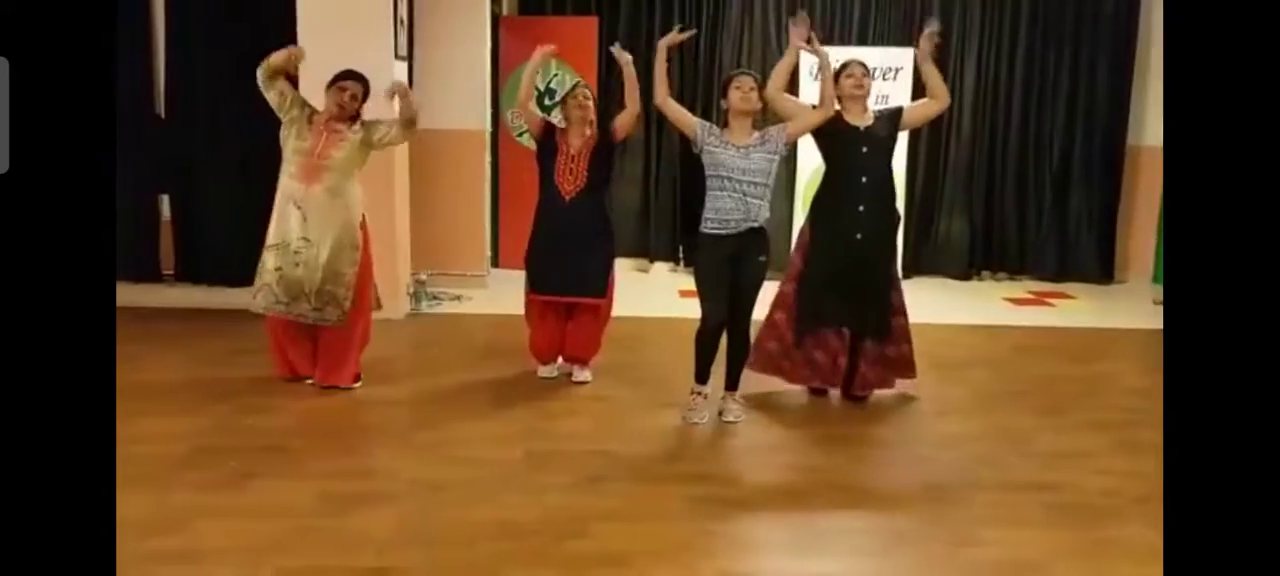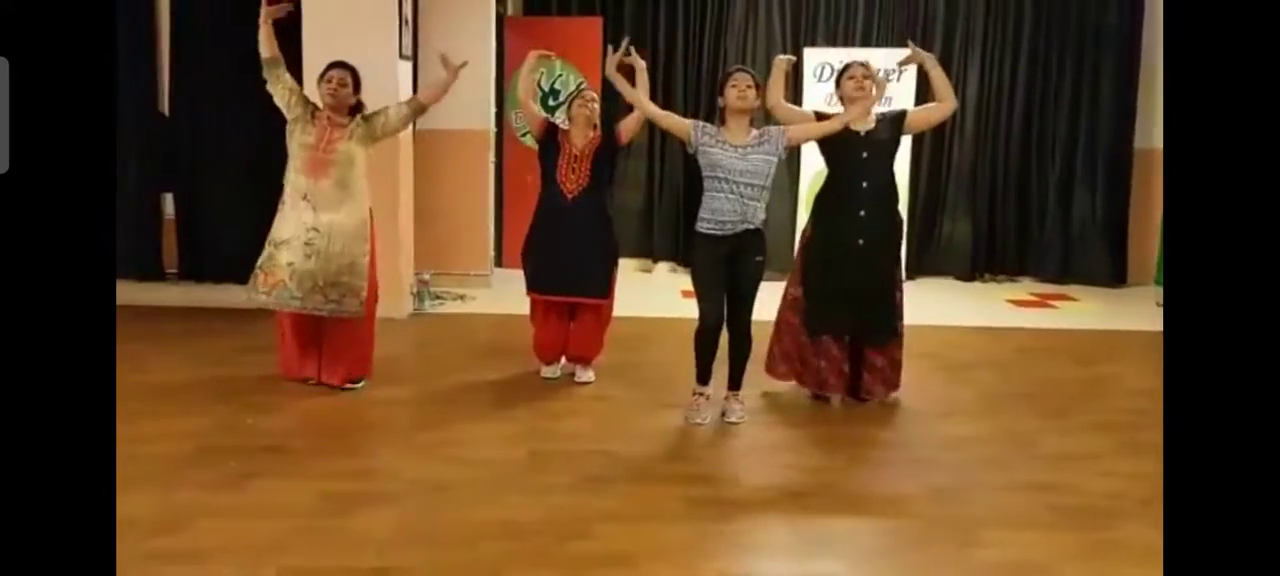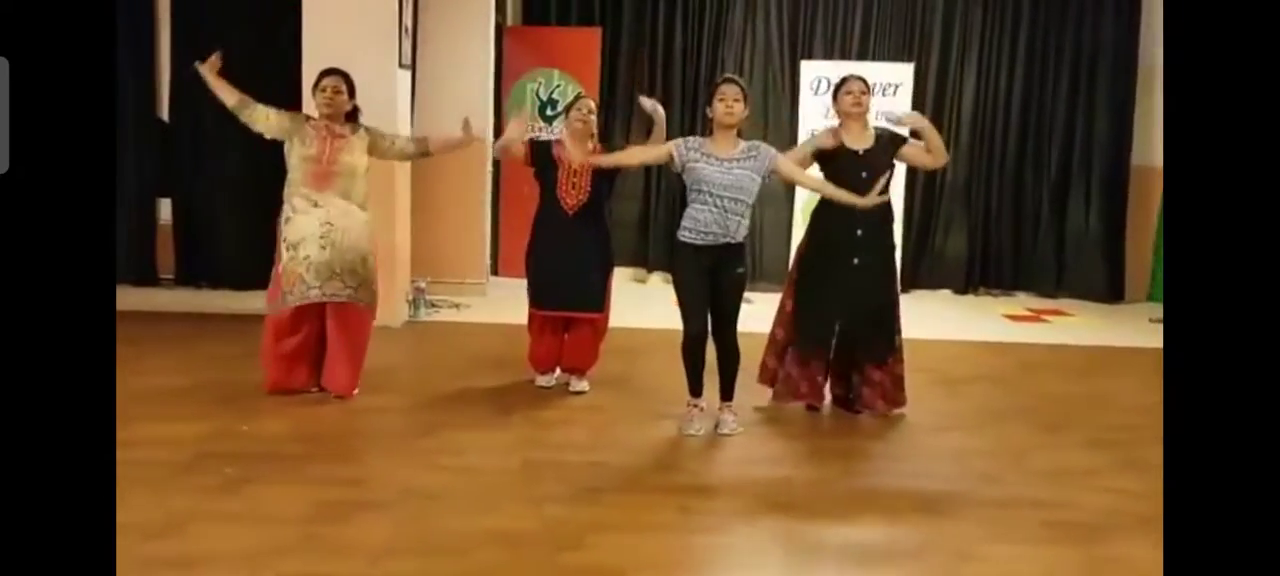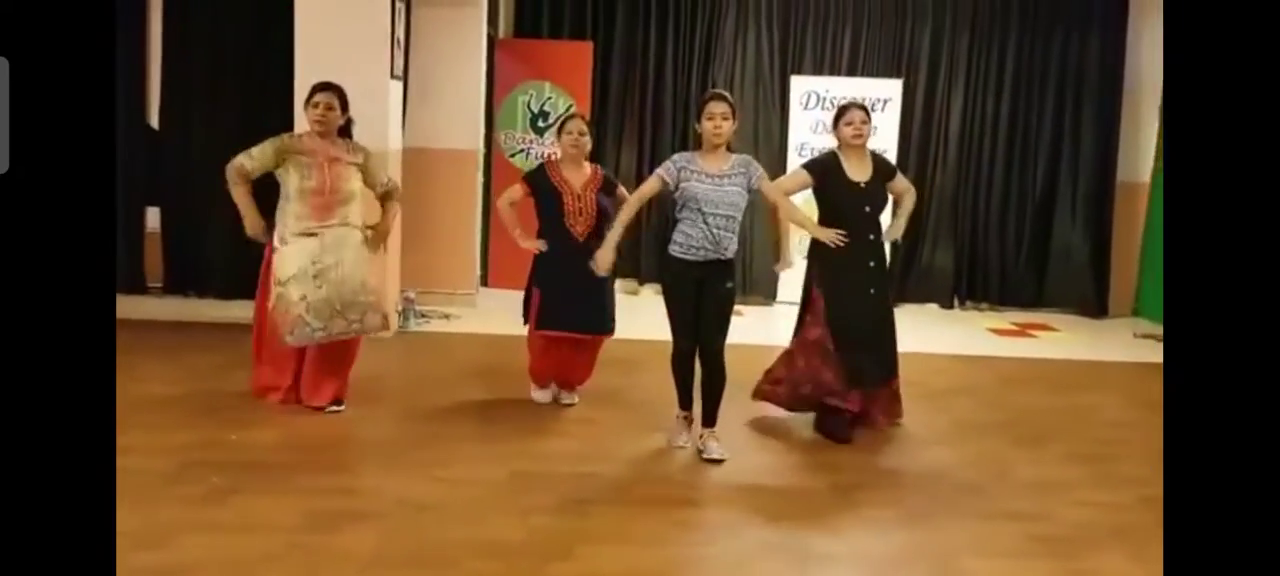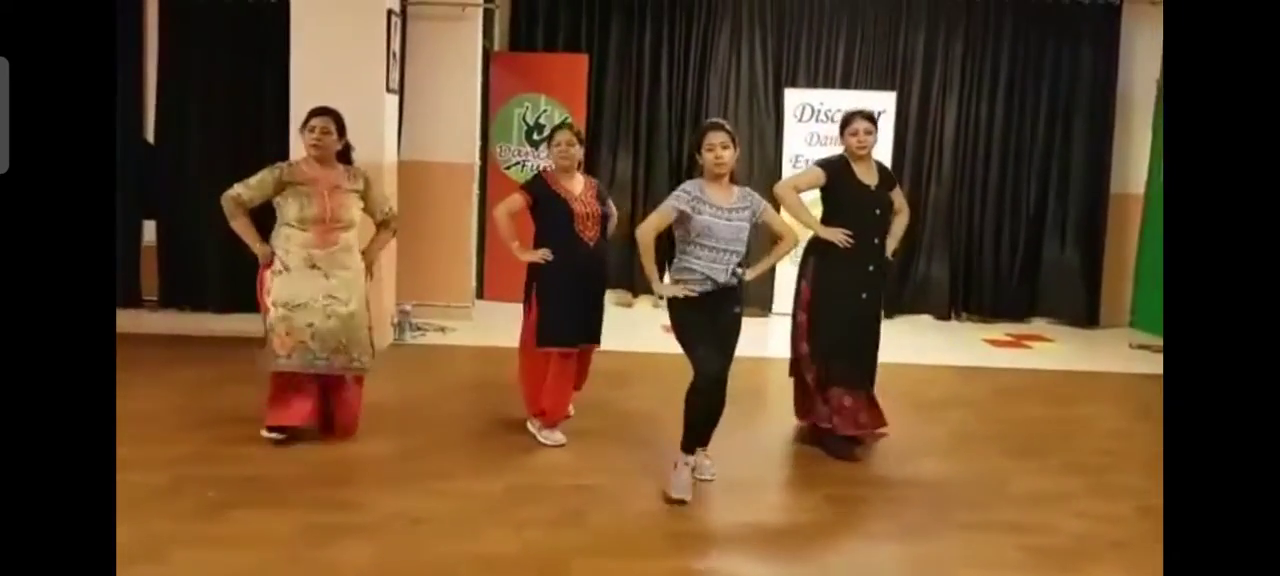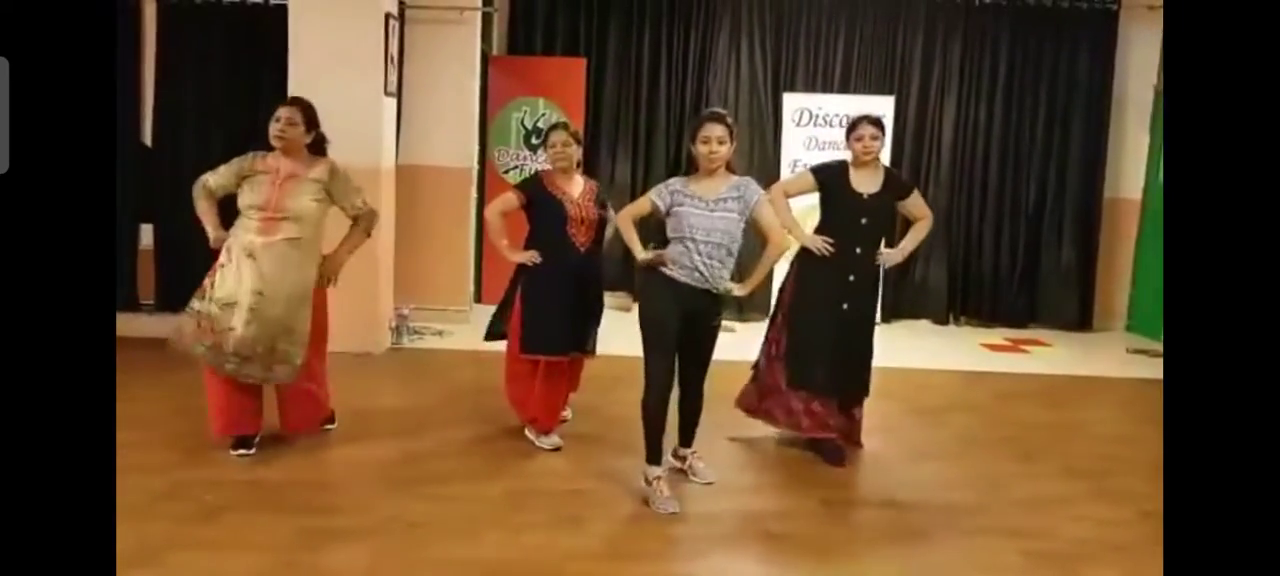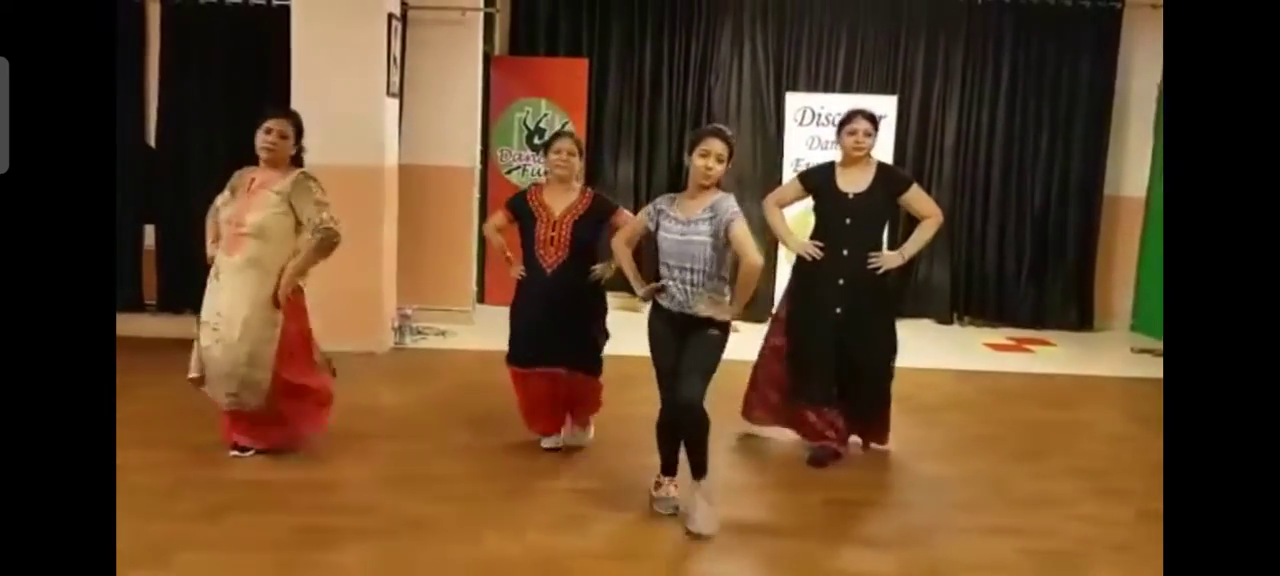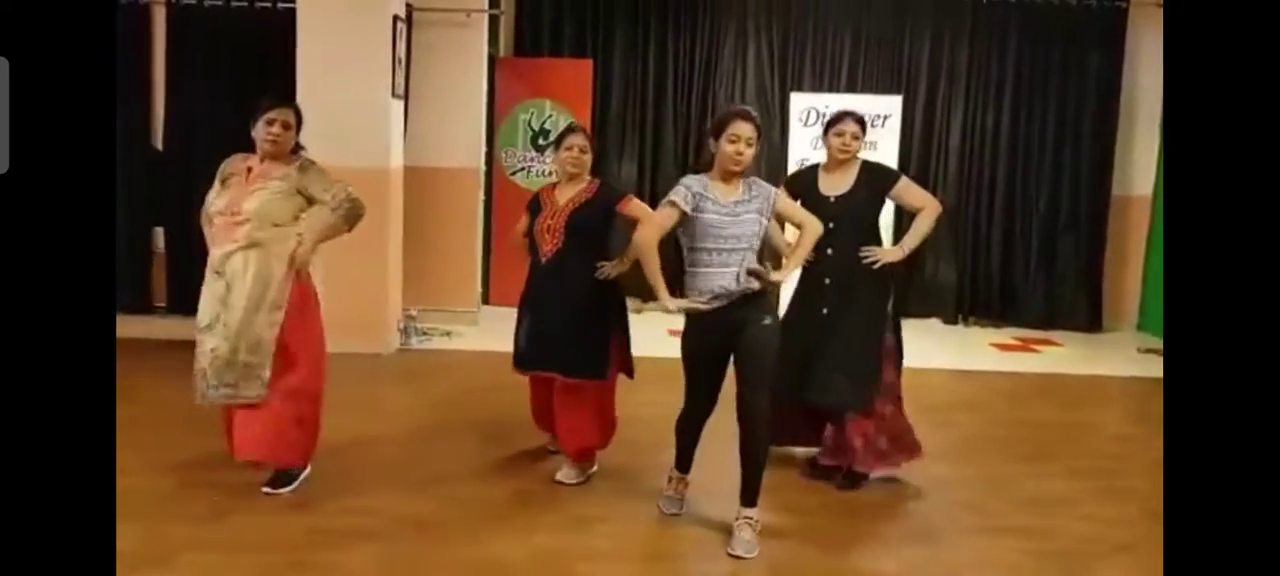
dt=0.5s
person 1, frame 1
left shoulder: (774, 139)
right shoulder: (706, 135)
left elbow: (825, 110)
right elbow: (662, 101)
left wrist: (823, 61)
right wrist: (662, 51)
left hip: (753, 242)
right hip: (713, 240)
left knee: (740, 321)
right knee: (714, 318)
left ankle: (732, 394)
right ankle: (699, 391)
person 1, frame 2
left shoulder: (773, 139)
right shoulder: (703, 135)
left elbow: (831, 125)
right elbow: (650, 110)
right wrist: (615, 76)
left hip: (749, 241)
right hip: (709, 239)
left knee: (739, 321)
right knee: (711, 319)
left ankle: (734, 394)
right ankle: (701, 392)
person 1, frame 3
left shoulder: (760, 154)
right shoulder: (691, 148)
left elbow: (806, 179)
right elbow: (641, 155)
left wrist: (859, 202)
right wrist: (589, 160)
left hip: (731, 253)
right hip: (690, 249)
left knee: (725, 333)
right knee: (695, 331)
left ankle: (728, 405)
right ankle: (695, 403)
person 1, frame 4
left shoulder: (745, 167)
right shoulder: (680, 164)
left elbow: (781, 202)
right elbow: (637, 198)
left wrist: (815, 230)
right wrist: (610, 241)
left hip: (721, 269)
right hip: (681, 265)
left knee: (713, 350)
right knee: (684, 346)
left ankle: (709, 431)
right ankle: (684, 416)
person 1, frame 5
left shoulder: (749, 199)
right shoulder: (689, 194)
left elbow: (788, 237)
right elbow: (645, 232)
left wrist: (754, 271)
right wrist: (659, 284)
left hip: (727, 298)
right hip: (690, 296)
left knee: (719, 380)
right knee: (706, 373)
left ankle: (700, 448)
right ankle: (685, 458)
person 1, frame 6
left shoulder: (744, 189)
right shoulder: (675, 188)
left elbow: (778, 239)
right elbow: (625, 216)
left wrist: (746, 286)
right wrist: (641, 254)
left hip: (707, 298)
right hip: (664, 288)
left knee: (693, 381)
right knee: (659, 379)
left ankle: (684, 452)
right ankle: (653, 474)
person 1, frame 7
left shoulder: (724, 206)
right shoulder: (663, 206)
left elbow: (753, 261)
right elbow: (621, 240)
left wrist: (732, 309)
right wrist: (638, 285)
left hip: (707, 322)
right hip: (665, 317)
left knee: (691, 399)
right knee: (671, 405)
left ankle: (700, 488)
right ankle: (666, 480)
person 1, frame 8
left shoulder: (760, 191)
right shoulder: (692, 188)
left elbow: (811, 225)
right elbow: (646, 237)
left wrist: (783, 272)
right wrist: (665, 297)
left hip: (754, 312)
right hip: (705, 315)
left knee: (755, 413)
right knee: (697, 405)
left ankle: (748, 515)
right ankle: (679, 478)
person 2, frame 1
left shoulder: (890, 121)
right shoulder: (824, 122)
left elbow: (940, 101)
right elbow: (773, 96)
left wrist: (924, 57)
right wrist: (792, 53)
left hip: (877, 230)
right hip: (830, 226)
left knee: (871, 304)
right knee: (823, 301)
left ankle: (860, 380)
right ankle: (818, 373)
person 2, frame 2
left shoulder: (893, 123)
right shoulder: (825, 123)
left elbow: (947, 105)
right elbow: (775, 106)
left wrist: (928, 62)
right wrist: (779, 67)
left hip: (879, 231)
right hip: (832, 228)
left knee: (874, 307)
right knee: (826, 305)
left ankle: (863, 380)
right ankle: (822, 380)
person 2, frame 3
left shoulder: (888, 140)
right shoulder: (826, 142)
left elbow: (939, 160)
left wrist: (924, 127)
right wrist: (814, 147)
left hip: (875, 244)
right hip: (829, 240)
left knee: (868, 320)
right knee: (819, 314)
left ankle: (850, 390)
right ankle: (810, 387)
person 2, frame 4
left shoulder: (881, 166)
right shoulder: (823, 166)
left elbow: (908, 192)
right elbow: (775, 191)
left wrist: (897, 226)
left hip: (872, 266)
right hip: (833, 265)
left knee: (873, 340)
right knee: (839, 341)
left ankle: (860, 408)
right ankle: (834, 411)
person 2, frame 5
left shoulder: (884, 175)
right shoulder: (833, 169)
left elbow: (901, 211)
right elbow: (784, 189)
left wrist: (892, 241)
right wrist: (819, 228)
left hip: (869, 273)
right hip: (831, 268)
left knee: (859, 347)
right knee: (831, 345)
left ankle: (851, 423)
right ankle: (829, 426)
person 2, frame 6
left shoulder: (895, 183)
right shoulder: (830, 173)
left elbow: (924, 218)
right elbow: (777, 192)
left wrist: (901, 252)
right wrist: (800, 235)
left hip: (863, 280)
right hip: (819, 274)
left knee: (851, 355)
right knee: (816, 349)
left ankle: (840, 427)
right ankle: (820, 431)
person 2, frame 7
left shoulder: (890, 179)
right shoulder: (818, 176)
left elbow: (932, 216)
right elbow: (772, 202)
left wrist: (901, 255)
right wrist: (791, 241)
left hip: (867, 285)
right hip: (816, 281)
left knee: (864, 363)
right knee: (814, 360)
left ankle: (859, 426)
right ankle: (826, 437)
person 2, frame 8
left shoulder: (876, 176)
right shoulder: (804, 179)
left elbow: (930, 207)
left wrist: (900, 250)
right wrist: (786, 247)
left hip: (864, 287)
right hip: (816, 286)
left knee: (853, 372)
right knee: (804, 367)
left ankle: (858, 457)
right ankle: (830, 449)
person 3, frame 1
left shoulder: (364, 135)
right shoulder: (299, 118)
left elbow: (406, 126)
right elbow: (267, 77)
left wrist: (404, 96)
right wrist: (291, 53)
left hip: (339, 232)
right hip: (292, 227)
left knee: (339, 304)
right knee: (290, 302)
left ankle: (340, 372)
right ankle: (303, 367)
person 3, frame 2
left shoulder: (366, 127)
right shoulder: (299, 114)
left elbow: (413, 107)
right elbow: (273, 71)
left wrist: (449, 78)
left hip: (346, 223)
right hip: (298, 221)
left knee: (346, 297)
right knee: (297, 296)
left ankle: (345, 370)
right ankle: (305, 367)
person 3, frame 3
left shoulder: (365, 136)
right shoulder: (297, 126)
left elbow: (411, 147)
right elbow: (248, 110)
left wrist: (459, 141)
right wrist: (210, 77)
left hip: (349, 231)
right hip: (303, 229)
left knee: (347, 306)
right knee: (301, 306)
left ankle: (343, 377)
right ankle: (301, 376)
person 3, frame 4
left shoulder: (358, 155)
right shoulder: (286, 147)
left elbow: (389, 190)
right elbow: (238, 169)
left wrist: (384, 225)
right wrist: (251, 216)
left hip: (343, 251)
right hip: (294, 249)
left knee: (339, 321)
right knee: (288, 323)
left ankle: (327, 393)
right ankle: (284, 389)
person 3, frame 5
left shoulder: (358, 180)
right shoulder: (283, 174)
left elbow: (388, 219)
right elbow: (233, 200)
left wrist: (370, 254)
right wrist: (256, 243)
left hip: (342, 277)
right hip: (291, 274)
left knee: (343, 349)
right knee: (292, 343)
left ankle: (335, 419)
right ankle: (286, 417)
person 3, frame 6
left shoulder: (326, 172)
right shoulder: (251, 164)
left elbow: (366, 216)
right elbow: (204, 187)
left wrist: (339, 257)
right wrist: (213, 229)
left hip: (295, 274)
right hip: (240, 269)
left knee: (295, 352)
right knee: (231, 347)
left ankle: (317, 414)
right ankle: (244, 427)
person 3, frame 7
left shoulder: (299, 184)
right shoulder: (241, 178)
left elbow: (328, 234)
right elbow: (215, 211)
left wrist: (291, 274)
right wrist: (211, 246)
left hip: (267, 292)
right hip: (225, 287)
left knee: (272, 365)
right knee: (227, 360)
left ankle: (310, 406)
right ankle: (250, 433)
person 3, frame 8
left shoulder: (301, 171)
right shoulder: (231, 167)
left elbow: (351, 206)
right elbow: (208, 211)
left wrist: (309, 243)
right wrist: (214, 249)
left hip: (275, 284)
right hip: (225, 284)
left knee: (280, 369)
right knee: (231, 363)
left ankle: (291, 458)
right ankle: (248, 440)
person 4, frame 1
left shoulder: (604, 144)
right shoulder: (548, 140)
left elbow: (633, 109)
right elbow: (523, 102)
left wrist: (626, 66)
right wrist: (536, 61)
left hip: (591, 238)
right hip: (551, 236)
left knee: (589, 303)
right knee: (547, 302)
left ankle: (579, 360)
right ankle: (547, 357)
person 4, frame 2
left shoulder: (607, 144)
right shoulder: (550, 139)
left elbow: (641, 112)
right elbow: (525, 100)
left wrist: (640, 69)
right wrist: (532, 61)
left hip: (593, 238)
right hip: (551, 236)
left knee: (590, 303)
right knee: (549, 302)
left ankle: (582, 360)
right ankle: (550, 358)
person 4, frame 3
right shoulder: (545, 150)
right elbow: (502, 150)
left wrist: (659, 118)
right wrist: (509, 137)
left hip: (590, 248)
right hip: (549, 245)
left knee: (588, 313)
right knee: (546, 310)
left ankle: (577, 370)
right ankle: (545, 367)
person 4, frame 4
left shoulder: (601, 178)
right shoulder: (543, 175)
left elbow: (626, 201)
right elbow: (504, 201)
right wrist: (521, 238)
left hip: (593, 266)
right hip: (554, 265)
left knee: (588, 331)
right knee: (550, 330)
left ankle: (569, 383)
right ankle: (542, 380)
person 4, frame 5
left shoulder: (594, 187)
right shoulder: (541, 184)
left elbow: (612, 216)
right elbow: (501, 212)
right wrist: (521, 250)
left hip: (589, 279)
right hip: (553, 278)
left knee: (579, 345)
right knee: (550, 347)
left ankle: (561, 400)
right ankle: (543, 417)
person 4, frame 6
left shoulder: (592, 189)
right shoulder: (536, 185)
left elbow: (608, 222)
right elbow: (493, 211)
left wrist: (595, 251)
right wrist: (510, 251)
left hip: (582, 285)
right hip: (543, 281)
left knee: (570, 351)
right knee: (541, 352)
left ankle: (556, 405)
right ankle: (539, 423)
person 4, frame 7
left shoulder: (594, 202)
right shoulder: (526, 200)
right elbow: (491, 229)
left wrist: (612, 264)
right wrist: (511, 262)
left hip: (580, 302)
right hip: (534, 301)
left knee: (577, 370)
right knee: (532, 370)
left ankle: (581, 419)
right ankle: (548, 426)
person 4, frame 8
left shoulder: (603, 193)
right shoulder: (541, 198)
left elbow: (649, 219)
right elbow: (521, 234)
left wrist: (625, 261)
right wrist: (540, 262)
left hip: (588, 299)
right hip: (543, 299)
left knee: (582, 376)
right knee: (545, 373)
left ankle: (582, 455)
right ankle: (557, 433)
